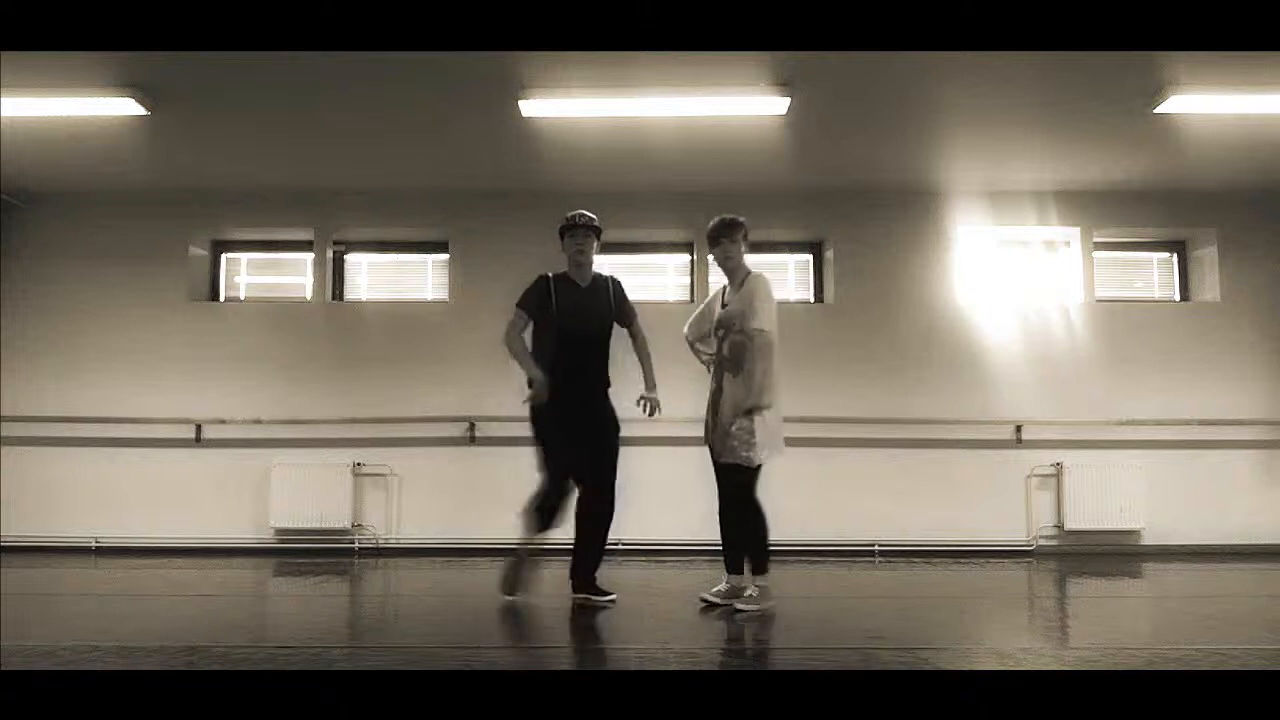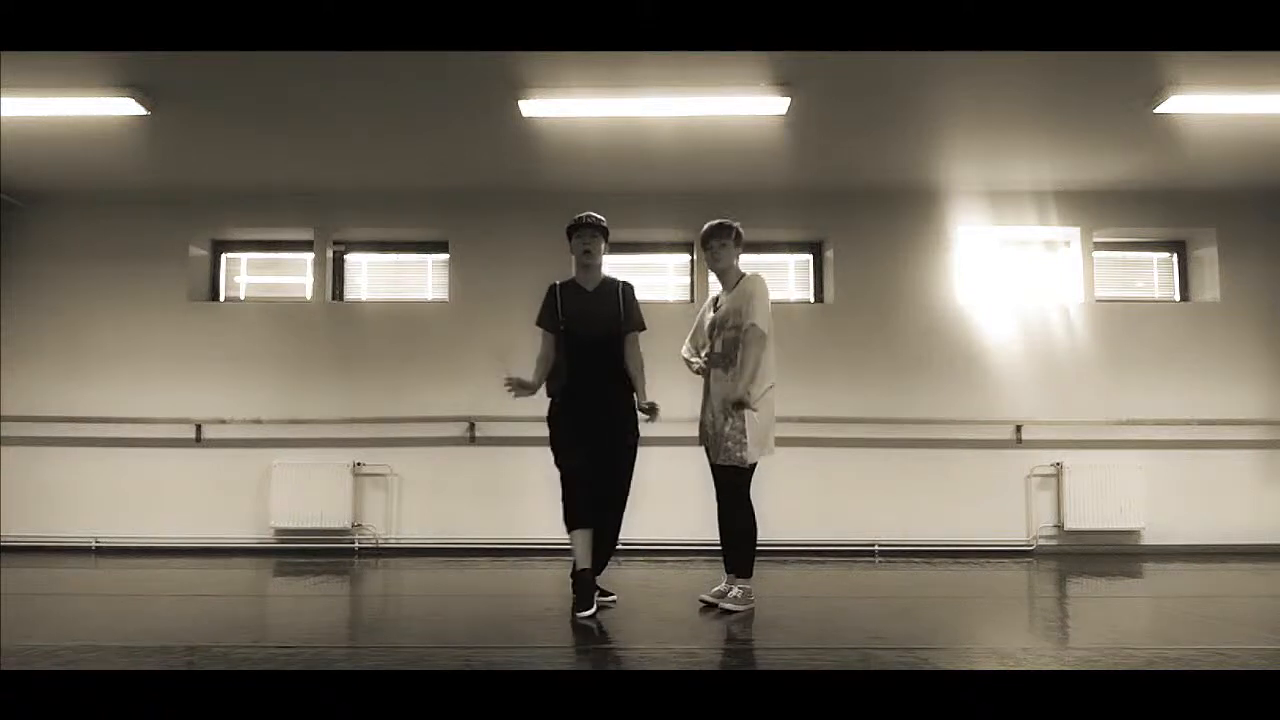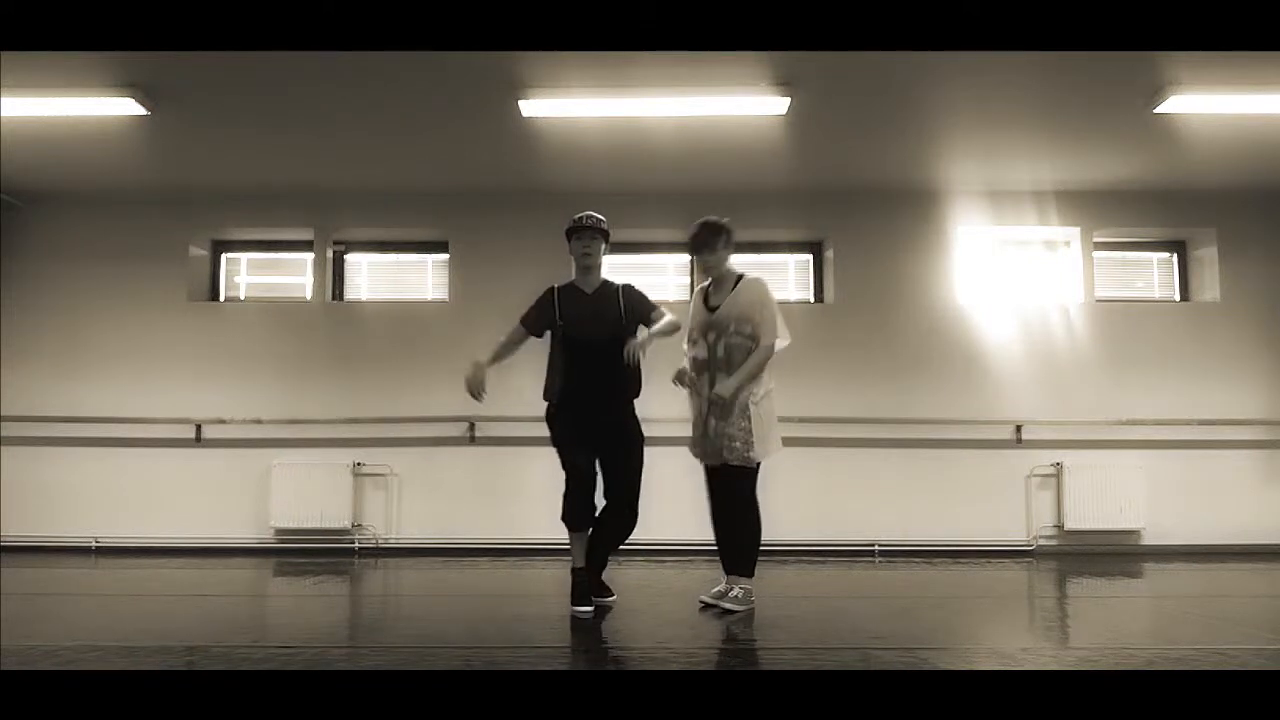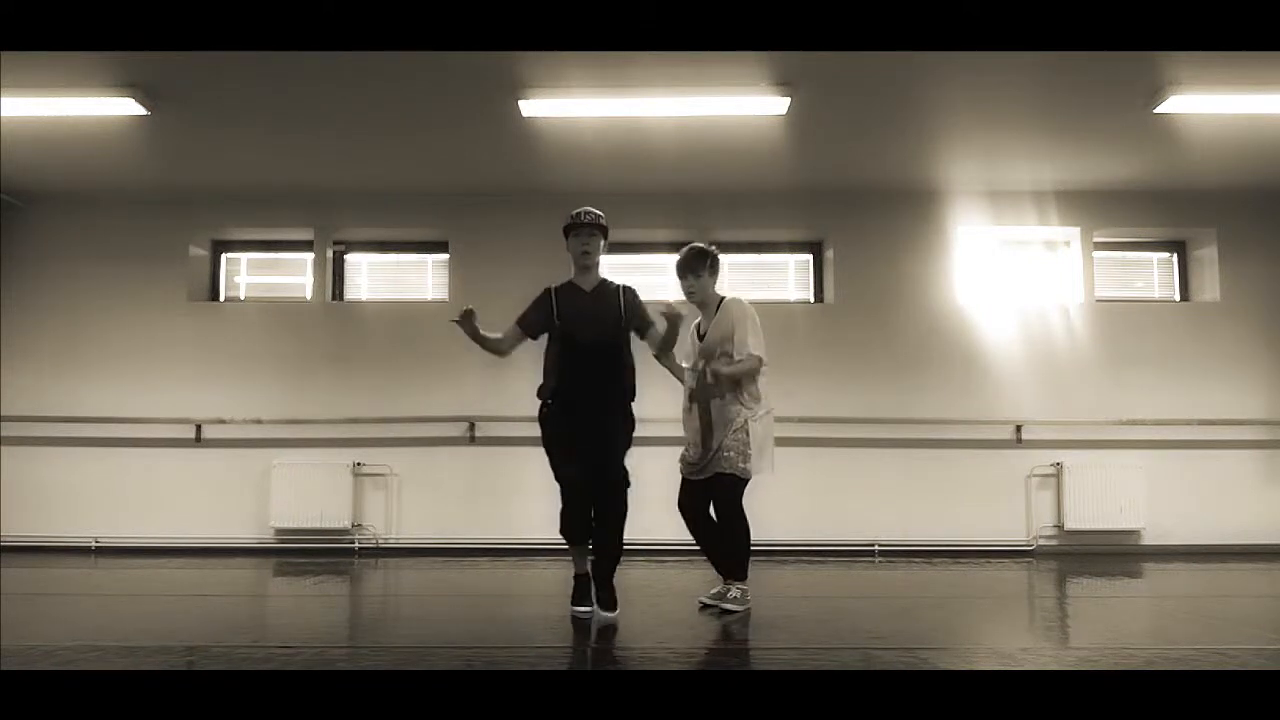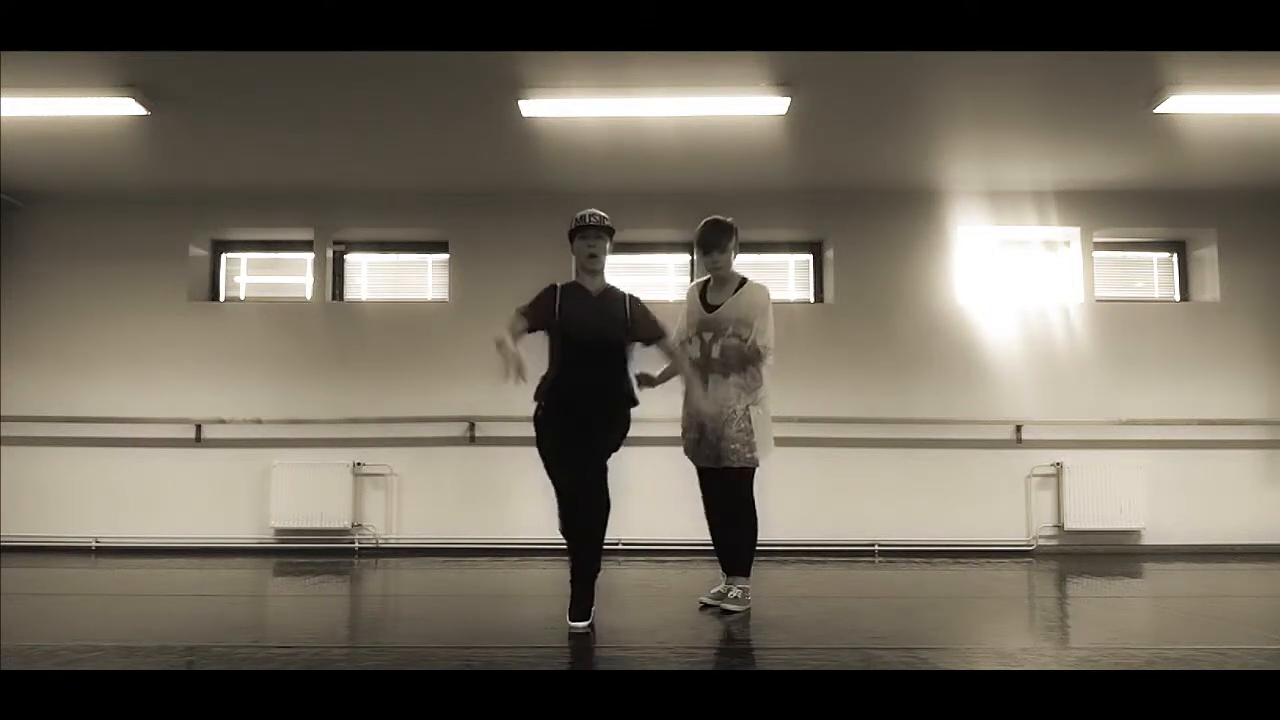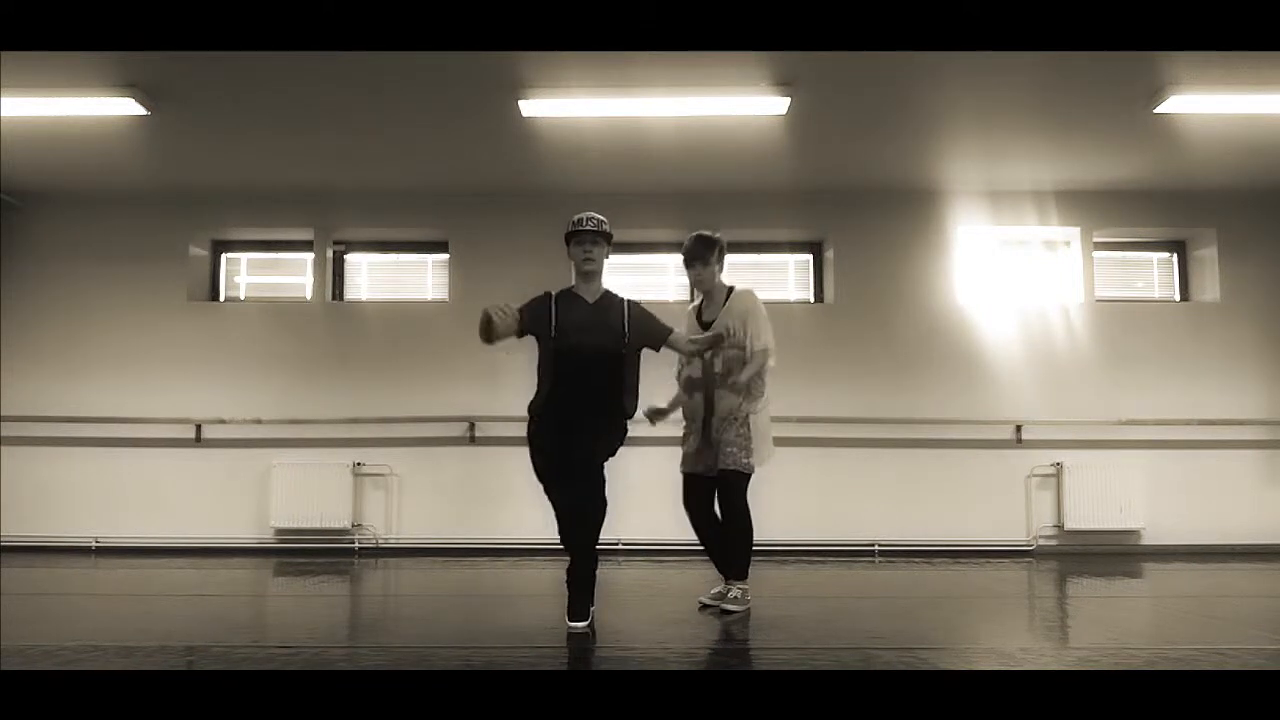
dt=0.5s
person 1, frame 1
left shoulder: (610, 289)
right shoulder: (546, 286)
left elbow: (637, 336)
right elbow: (512, 334)
left wrist: (650, 386)
right wrist: (534, 374)
left hip: (595, 401)
right hip: (553, 401)
left knee: (600, 491)
right knee: (559, 481)
left ankle: (583, 577)
right ankle: (521, 556)
person 1, frame 2
left shoulder: (623, 292)
right shoulder: (557, 295)
left elbow: (631, 351)
right elbow: (549, 352)
left wrist: (642, 395)
right wrist: (535, 383)
left hip: (616, 407)
right hip: (569, 406)
left knee: (612, 494)
right knee: (577, 484)
left ankle: (589, 576)
right ankle: (582, 580)
person 1, frame 3
left shoulder: (625, 296)
right shoulder: (555, 299)
left elbow: (672, 321)
right elbow: (515, 337)
left wrist: (646, 336)
right wrist: (483, 363)
left hip: (617, 411)
right hip: (569, 410)
left knee: (624, 500)
right knee: (579, 479)
left ankle: (592, 567)
right ankle: (580, 575)
person 1, frame 4
left shoulder: (624, 297)
right shoulder: (552, 298)
left elbow: (654, 349)
right elbow: (505, 345)
left wrist: (672, 327)
right wrist: (473, 332)
left hip: (611, 411)
right hip: (562, 411)
left knee: (611, 483)
right knee: (576, 490)
left ankle: (604, 576)
right ankle: (582, 575)
person 1, frame 5
left shoulder: (628, 305)
right shoulder: (554, 297)
left elbow: (671, 350)
right elbow: (509, 330)
left wrist: (697, 388)
right wrist: (509, 346)
left hip: (608, 413)
right hip: (558, 413)
left knee: (589, 488)
right knee: (574, 493)
left ankle: (582, 588)
right ankle: (584, 586)
person 1, frame 6
left shoulder: (628, 311)
right shoulder: (547, 305)
left elbow: (686, 344)
right elbow: (493, 336)
left wrist: (719, 333)
right wrist: (492, 318)
left hip: (603, 424)
right hip: (552, 424)
left knee: (584, 492)
right knee: (573, 504)
left ankle: (579, 593)
right ankle: (582, 590)
person 2, frame 1
left shoulder: (757, 285)
right shoulder: (718, 296)
left elbow: (763, 340)
right elbow: (692, 333)
left wrist: (757, 395)
right wrist: (708, 359)
left hip: (749, 409)
right hip: (721, 406)
left knee: (744, 493)
right knee: (727, 498)
left ankle: (760, 583)
right ankle: (734, 579)
person 2, frame 2
left shoulder: (753, 285)
right shoulder: (711, 303)
left elbow: (756, 333)
right elbow: (690, 349)
left wrist: (741, 386)
right wrist: (698, 364)
left hip: (744, 406)
right hip: (714, 405)
left knee: (738, 494)
right knee: (725, 496)
left ankle: (744, 584)
right ankle: (731, 578)
person 2, frame 3
left shoulder: (754, 289)
right shoulder: (700, 296)
left elbow: (767, 346)
left wrist: (733, 384)
right wrist: (686, 368)
left hip: (745, 405)
right hip: (709, 408)
left knee: (742, 495)
right knee: (719, 497)
left ankle: (745, 583)
right ankle: (730, 578)
person 2, frame 4
left shoulder: (737, 309)
right shoulder: (695, 328)
left elbow: (754, 361)
left wrist: (728, 369)
right wrist: (671, 364)
left hip: (741, 422)
right hip: (704, 429)
left knee: (727, 500)
right knee: (690, 504)
left ankle: (740, 585)
right ankle: (727, 579)
person 2, frame 5
left shoulder: (756, 294)
right shoulder: (695, 294)
left elbow: (763, 353)
right elbow: (685, 350)
left wrist: (753, 353)
right wrist: (657, 378)
left hip: (739, 409)
right hip: (701, 409)
left knee: (737, 495)
right knee: (713, 497)
left ankle: (742, 584)
right ankle: (729, 578)
person 2, frame 6
left shoulder: (745, 300)
right shoulder: (692, 314)
left elbow: (764, 353)
left wrist: (743, 378)
right wrist: (669, 408)
left hip: (740, 416)
right hip: (702, 421)
left knee: (732, 497)
right knee: (695, 501)
left ankle: (740, 585)
right ankle: (728, 579)
